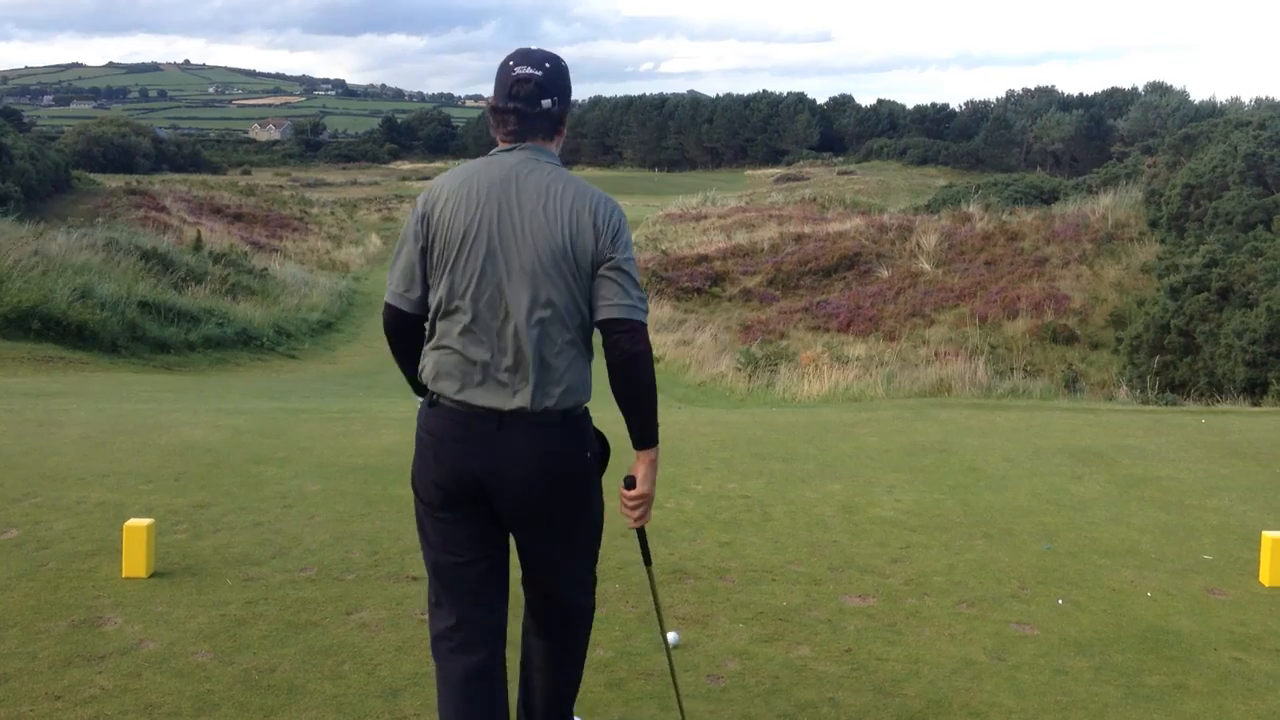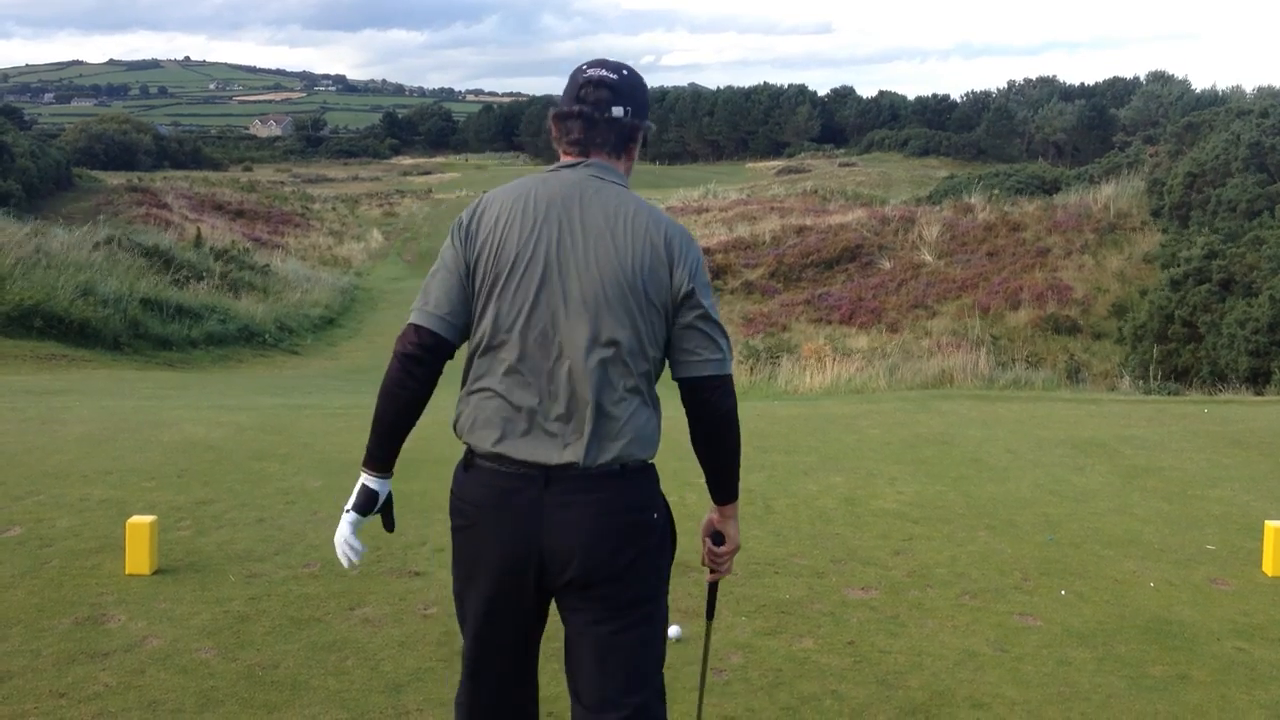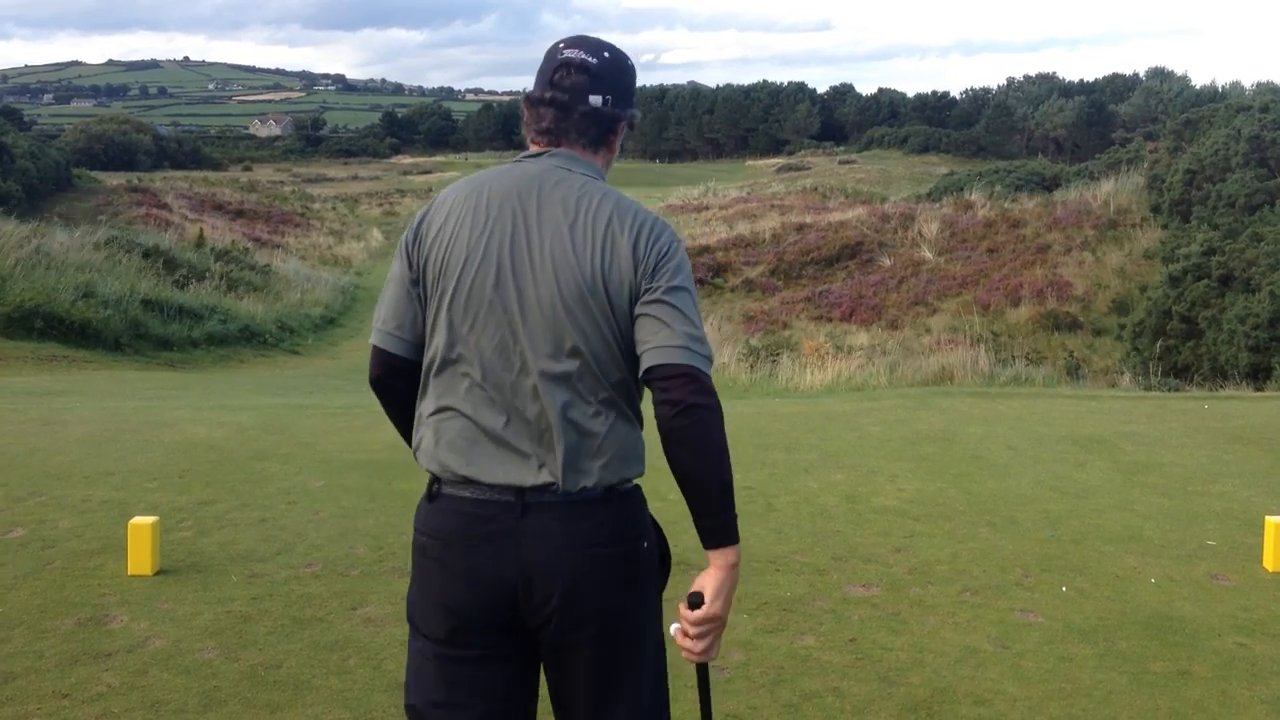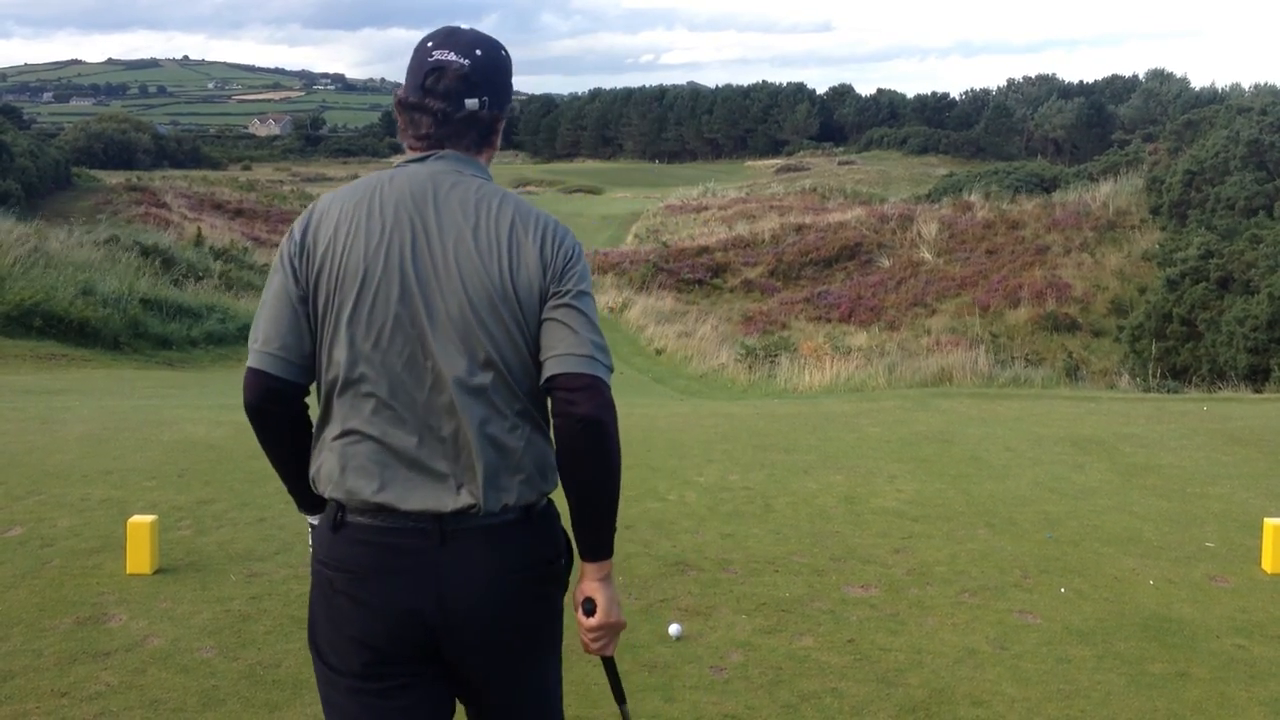
dt=0.5s
person 1, frame 1
left shoulder: (441, 194)
right shoulder: (595, 211)
left elbow: (399, 320)
right elbow: (626, 342)
right wrist: (645, 451)
left hip: (451, 437)
right hip: (551, 442)
left knee: (463, 624)
right knee: (560, 602)
person 1, frame 2
left shoulder: (487, 213)
right shoulder: (668, 241)
left elbow: (416, 354)
right elbow: (710, 393)
left wrist: (375, 475)
right wrist: (725, 504)
left hip: (491, 496)
right hip: (611, 508)
person 1, frame 3
left shoulder: (442, 212)
right shoulder: (641, 234)
left elbow: (388, 371)
right elbow: (685, 400)
right wrist: (721, 556)
left hip: (459, 532)
right hip: (594, 538)
person 1, frame 4
left shoulder: (324, 221)
right shoulder: (543, 238)
left elbow: (267, 393)
right elbow: (585, 412)
left wrist: (319, 506)
right wrist: (595, 565)
left hip: (365, 560)
right hip: (506, 556)
